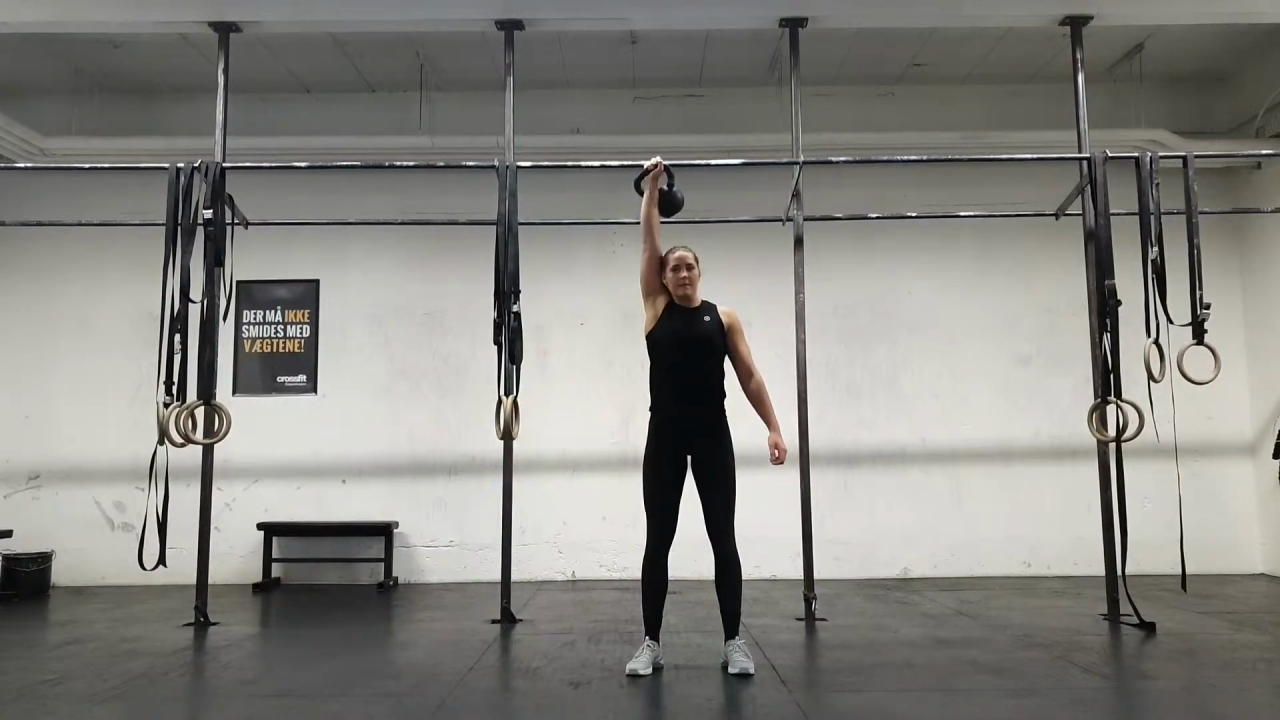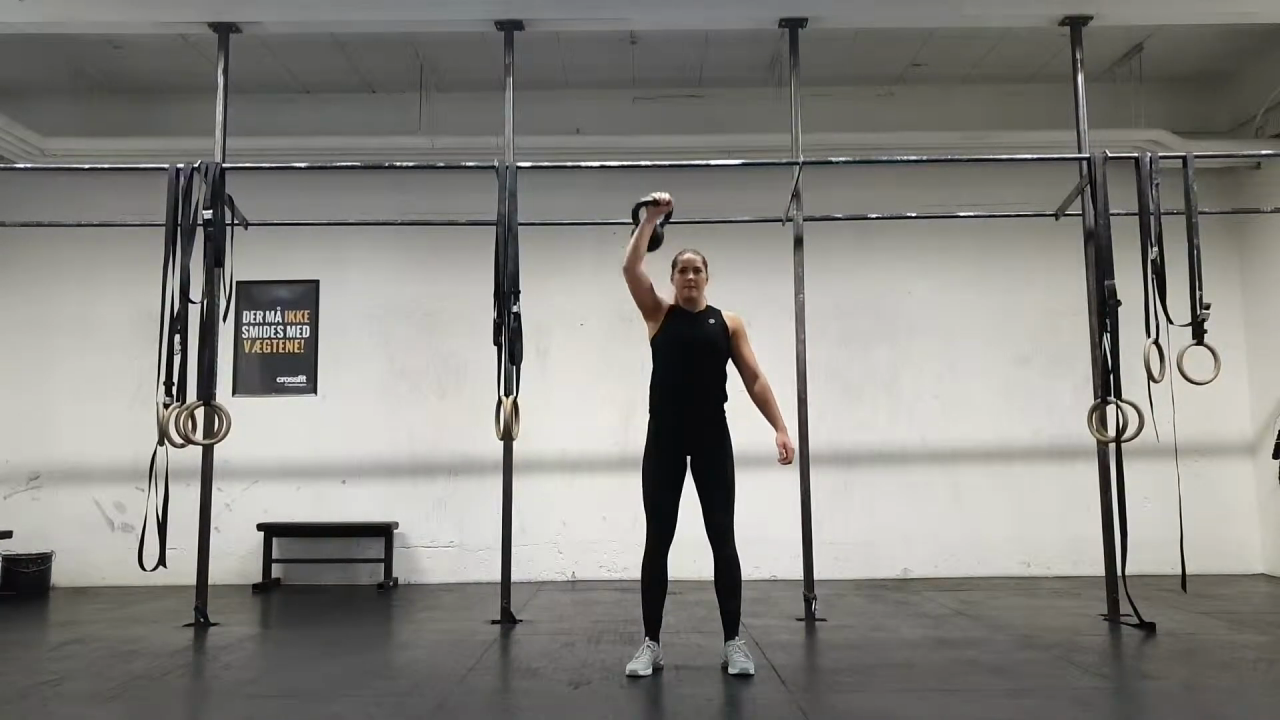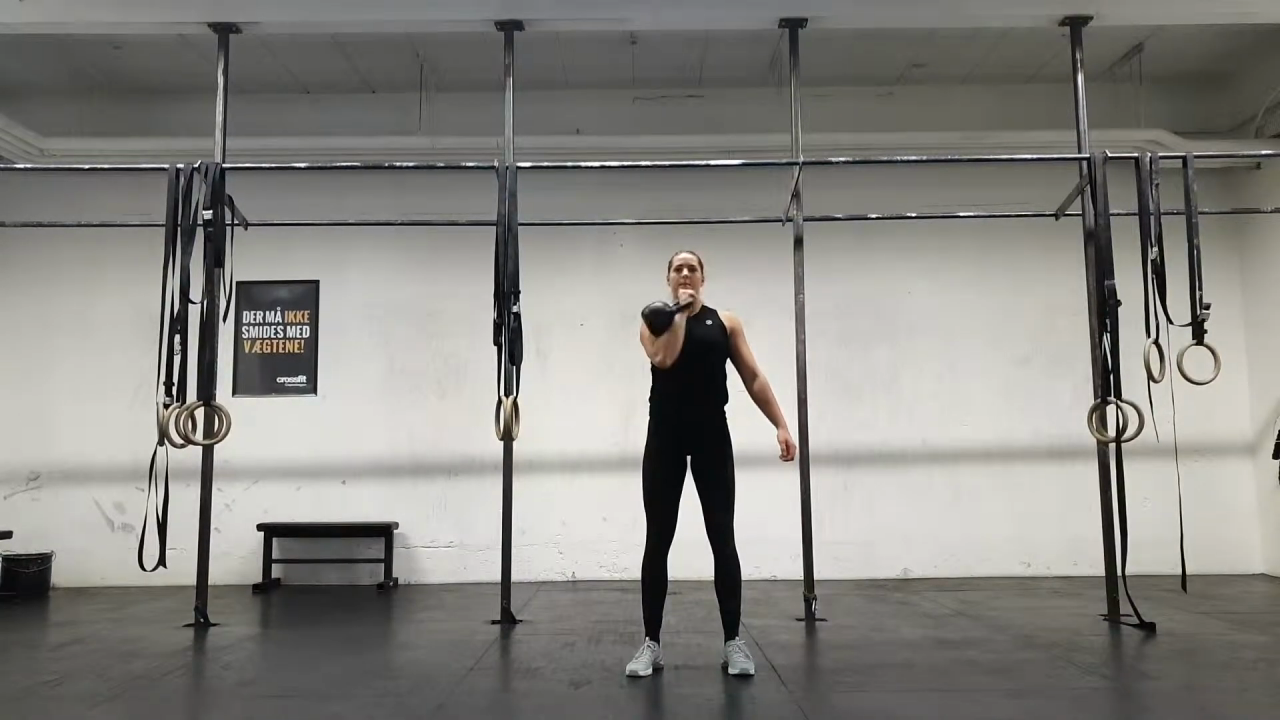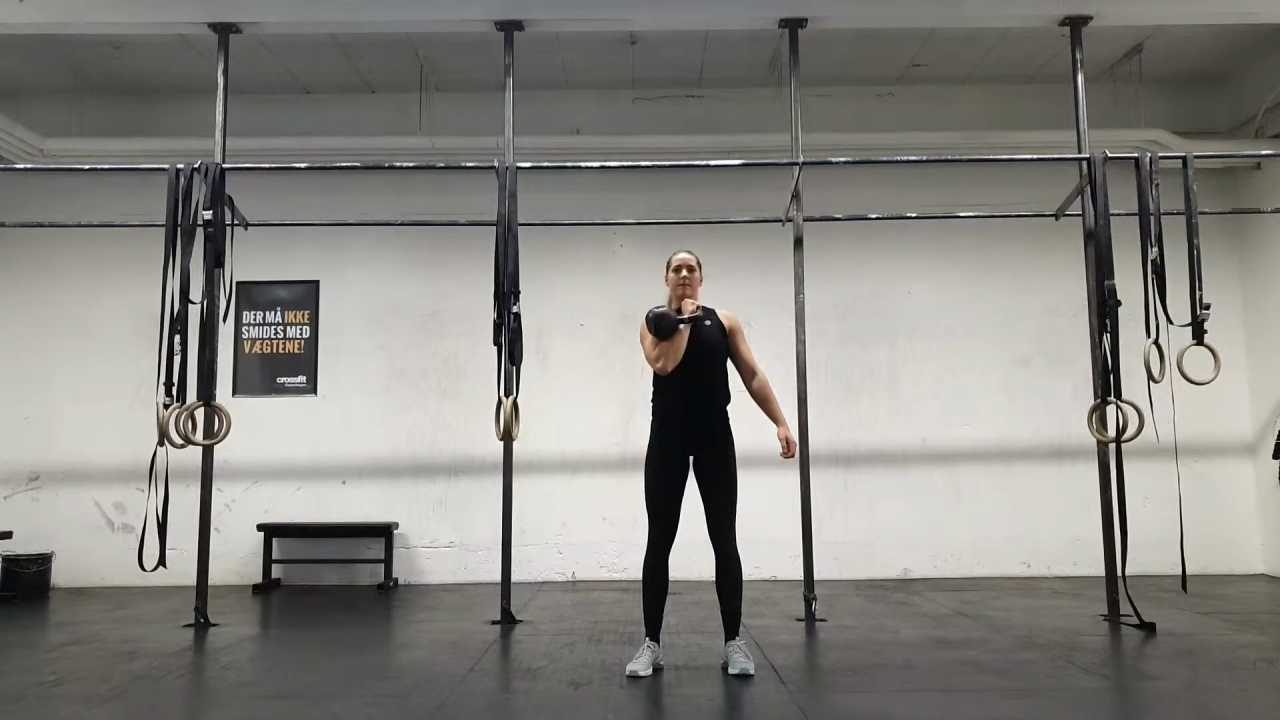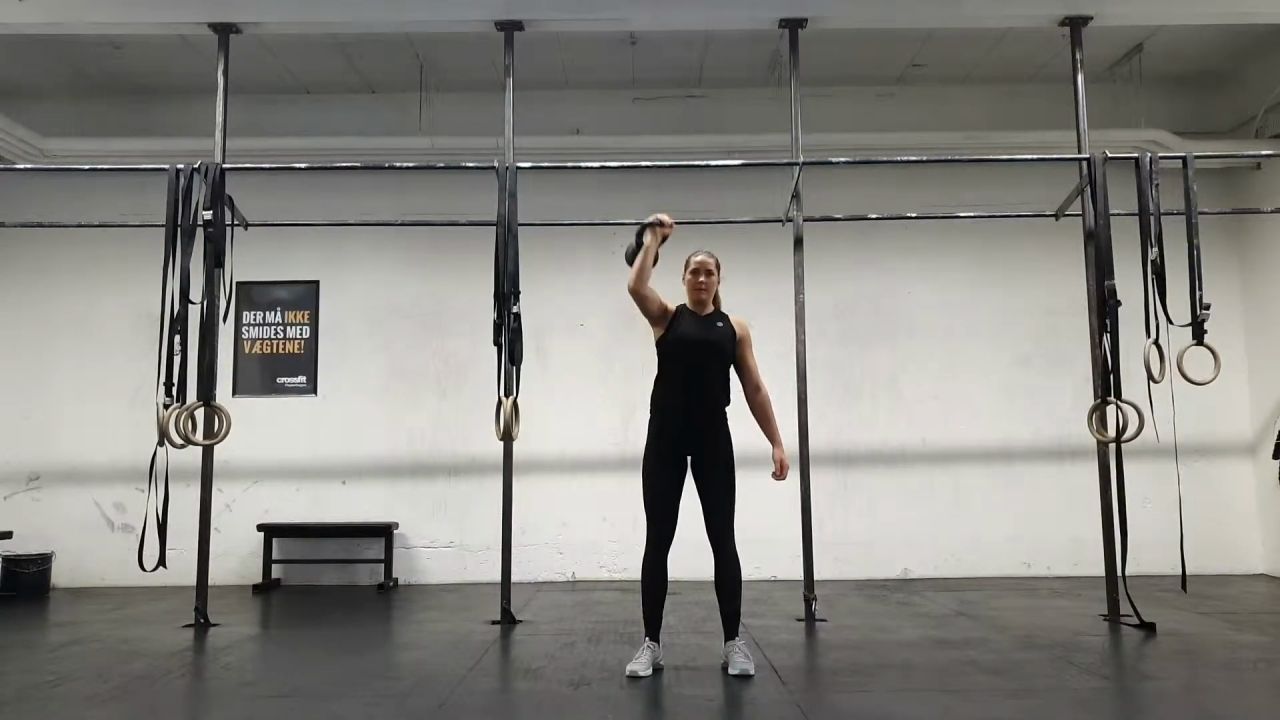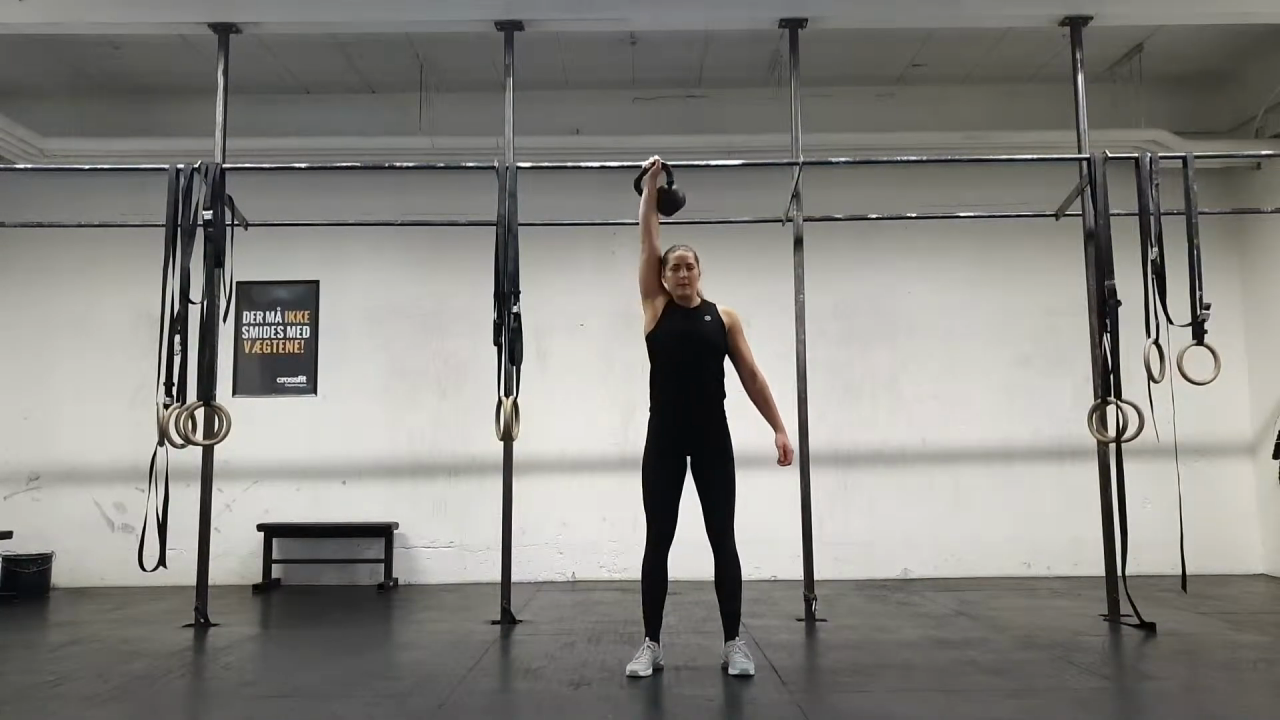
dt=0.5s
person 1, frame 1
left shoulder: (724, 318)
right shoulder: (656, 306)
left elbow: (750, 376)
right elbow: (649, 241)
left wrist: (773, 428)
right wrist: (652, 187)
left hip: (712, 435)
right hip: (665, 435)
left knee: (723, 539)
right knee: (658, 541)
left ankle: (733, 641)
right ankle: (651, 643)
person 1, frame 2
left shoulder: (727, 323)
right shoulder: (658, 313)
left elbow: (754, 378)
right elbow: (630, 270)
left wrist: (779, 428)
right wrist: (651, 219)
left hip: (711, 438)
right hip: (664, 438)
left knee: (722, 538)
right knee: (657, 540)
left ankle: (733, 643)
right ankle: (651, 644)
person 1, frame 3
left shoulder: (725, 321)
left elbow: (753, 377)
right elbow: (662, 358)
left wrist: (781, 425)
right wrist: (679, 312)
left hip: (711, 435)
right hip: (664, 436)
left knee: (723, 539)
right knee: (657, 540)
left ankle: (733, 642)
right ankle: (651, 643)
person 1, frame 4
left shoulder: (725, 321)
right shoulder: (655, 324)
left elbow: (753, 376)
right elbow: (663, 365)
left wrist: (781, 422)
right wrist: (682, 319)
left hip: (714, 435)
right hip: (667, 435)
left knee: (724, 539)
right knee: (659, 540)
left ankle: (733, 642)
right ankle: (651, 644)
person 1, frame 5
left shoulder: (735, 327)
right shoulder: (667, 316)
left elbow: (754, 388)
right elbow: (636, 288)
left wrist: (777, 443)
right wrist: (653, 239)
left hip: (713, 438)
right hip: (666, 436)
left knee: (723, 540)
right knee: (658, 541)
left ankle: (733, 643)
right ankle: (651, 644)
person 1, frame 6
left shoulder: (723, 317)
right shoulder: (656, 306)
left elbow: (751, 375)
right elbow: (647, 239)
left wrist: (779, 428)
right wrist: (650, 185)
left hip: (712, 436)
right hip: (664, 436)
left knee: (722, 540)
right knee: (658, 540)
left ankle: (733, 643)
right ankle: (651, 644)
